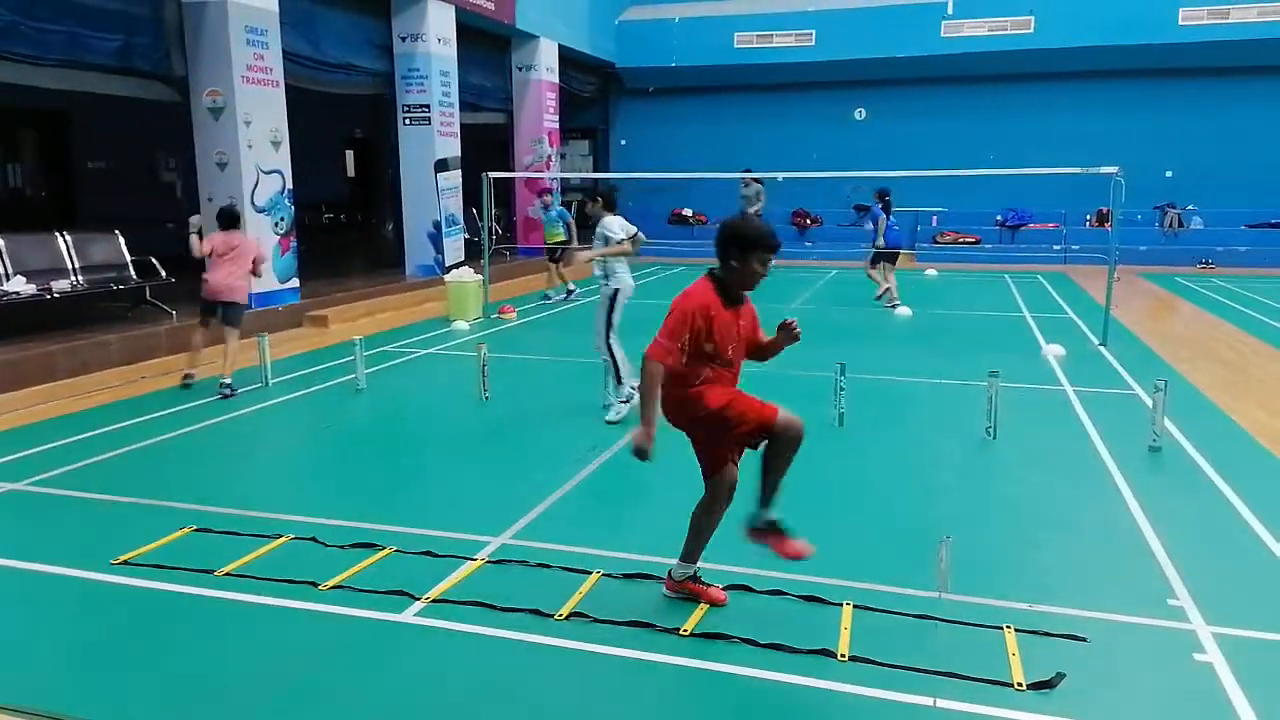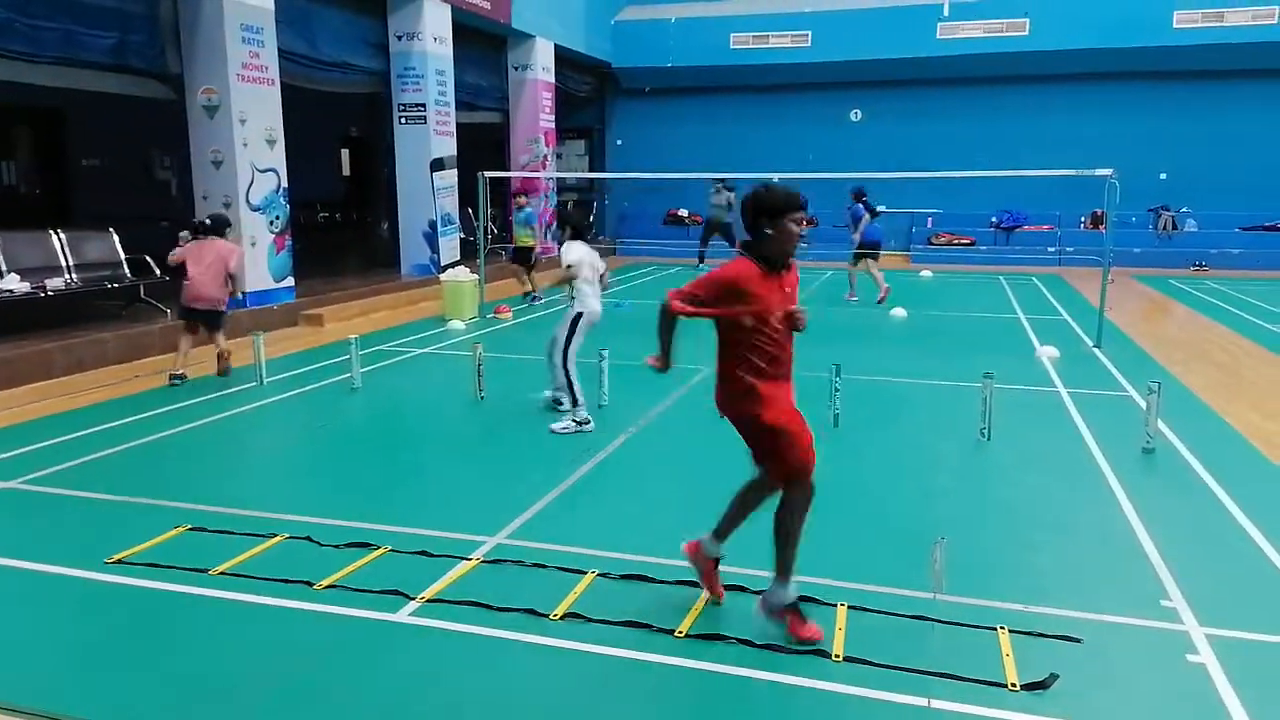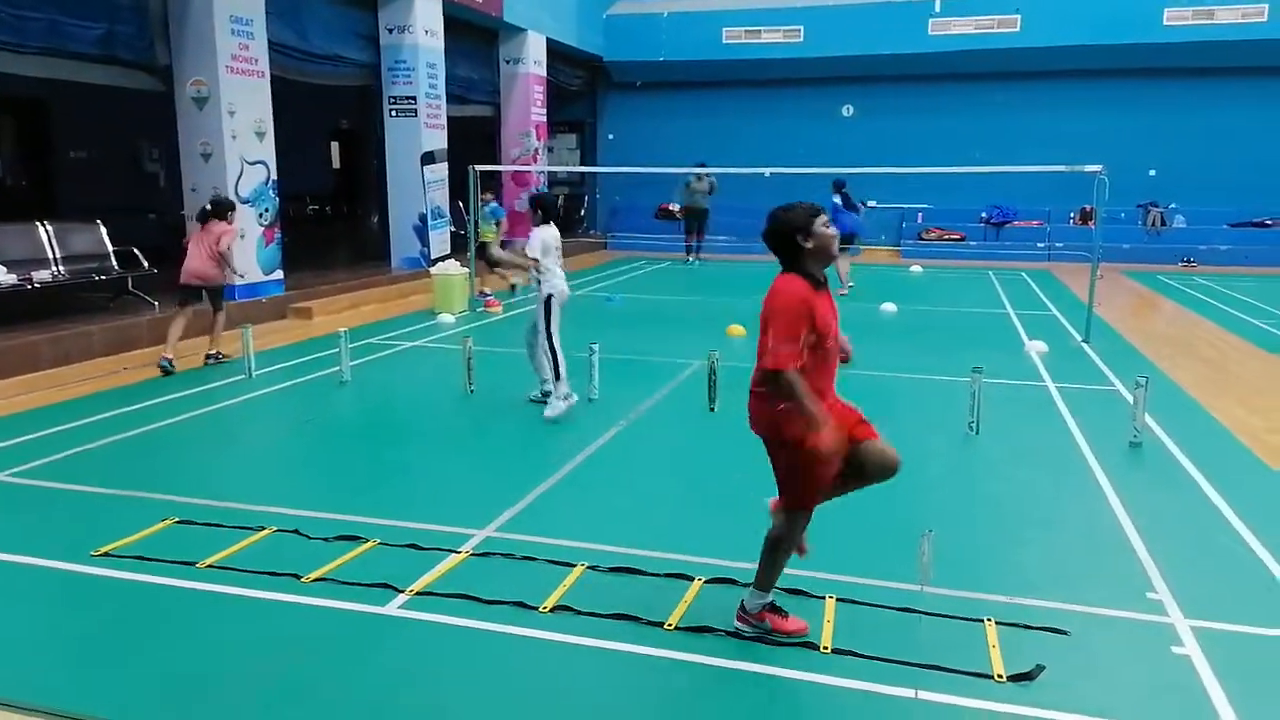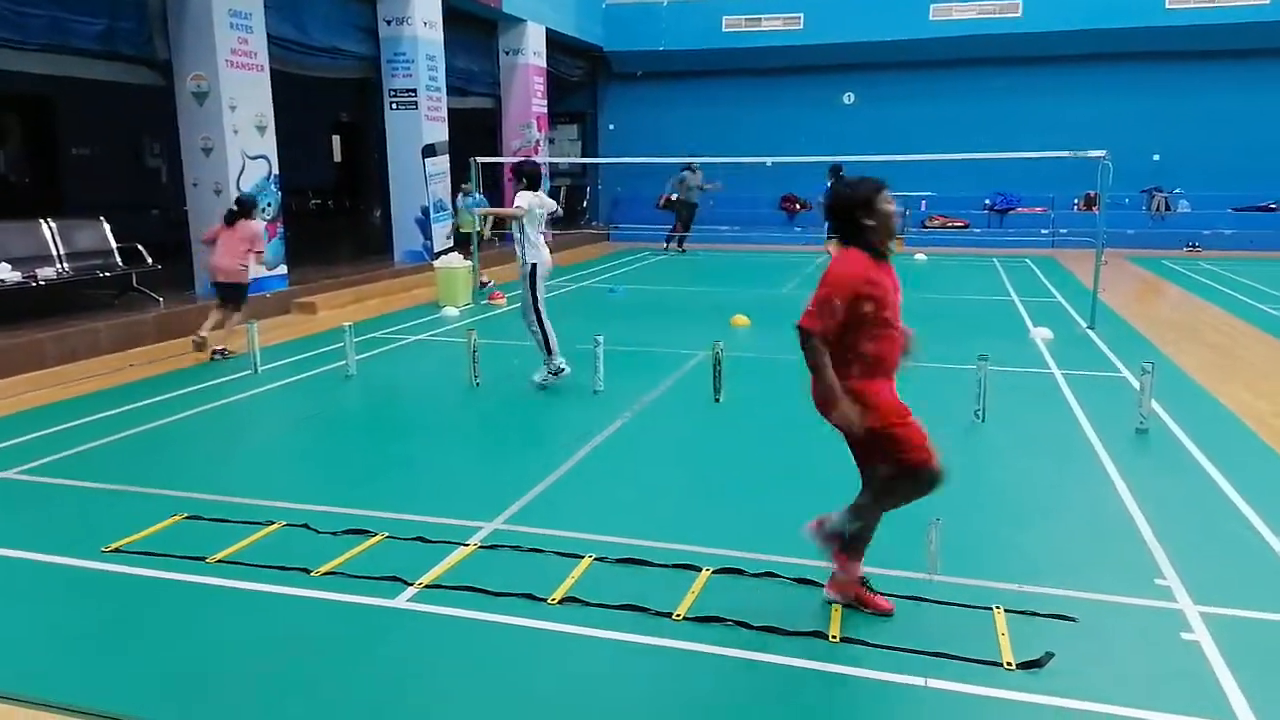
dt=0.2s
person 1, frame 1
left shoulder: (741, 302)
right shoulder: (697, 303)
left elbow: (755, 351)
right elbow: (655, 363)
left wrist: (781, 339)
right wrist: (646, 427)
left hip: (718, 396)
right hip: (696, 399)
left knee: (724, 486)
right knee: (790, 428)
left ankle: (683, 574)
right ankle: (764, 520)
person 1, frame 2
left shoulder: (787, 271)
right shoulder: (735, 276)
right elbow: (673, 304)
left wrist: (797, 318)
right wrist: (665, 356)
left hip: (775, 389)
right hip: (752, 393)
left knee: (773, 479)
right knee: (801, 482)
left ankle: (707, 550)
right ankle: (781, 597)
person 1, frame 3
left shoulder: (815, 285)
right shoulder: (791, 295)
right elbow: (779, 370)
left wrist: (836, 339)
right wrist: (819, 426)
left hip: (823, 406)
right hip: (790, 415)
left knee: (884, 462)
right knee: (800, 510)
left ankle: (789, 505)
right ankle: (755, 608)
person 1, frame 4
left shoulder: (877, 261)
right shoulder: (850, 267)
right elbow: (811, 331)
left wrist: (900, 331)
right wrist: (837, 400)
left hip: (874, 385)
right hip: (855, 391)
left knee: (881, 482)
right knee: (928, 472)
left ankle: (847, 578)
right ankle: (841, 527)
person 2, frame 1
left shoulder: (608, 223)
right shoulder: (618, 221)
left elbow: (626, 248)
right elbow: (639, 239)
left wrist: (593, 253)
left hip: (615, 286)
right hip: (614, 285)
left knee: (605, 341)
right knee: (608, 339)
left ankle: (622, 396)
right ankle: (629, 386)
person 2, frame 2
left shoulder: (569, 248)
right shoulder: (590, 252)
left elbow: (571, 273)
right elbow: (604, 283)
left wrist: (556, 282)
left hip: (581, 309)
right hip: (591, 307)
left knee: (563, 361)
right knee: (554, 349)
left ankle: (581, 417)
right ankle: (560, 396)
person 2, frame 3
left shoulder: (537, 234)
right shoulder: (553, 230)
left elbow: (532, 265)
left hip: (550, 291)
right hip: (556, 288)
left knee: (547, 341)
right knee: (533, 341)
left ankle: (563, 394)
right ankle: (547, 389)
person 2, frame 4
left shoulder: (524, 196)
right shoulder: (541, 198)
left elbow: (516, 213)
right elbow: (557, 211)
left wrist: (488, 211)
left hip: (533, 261)
right hip: (536, 260)
left knee: (536, 315)
right knee: (529, 313)
left ankle: (556, 364)
right ankle: (550, 363)
person 3, frame 1
left shoulder: (215, 238)
right shoulder: (251, 244)
left elbow: (198, 253)
right elbow: (258, 273)
left wrist: (193, 231)
left hip: (212, 288)
right hip: (237, 293)
left knee: (202, 326)
right knee: (231, 337)
left ankle: (189, 373)
right ankle: (226, 381)
person 3, frame 2
left shoulder: (193, 245)
right shoulder: (232, 249)
left elbow: (171, 261)
right elbow: (232, 271)
left wrist: (180, 244)
right wrist: (235, 290)
left hip: (192, 295)
right hip: (215, 298)
left knee: (189, 332)
right knee: (217, 332)
left ankle: (177, 372)
right ankle: (223, 350)
person 3, frame 3
left shoulder: (201, 227)
right shoulder: (228, 230)
left elbow: (187, 243)
right elbow: (222, 248)
right wrist: (233, 268)
left hip: (189, 274)
right hip: (213, 276)
left knee: (182, 315)
right knee: (219, 310)
left ankle: (167, 357)
right ankle: (212, 352)
person 3, frame 4
left shoulder: (225, 225)
right shoulder: (255, 229)
left elbow: (205, 239)
right elbow: (259, 258)
right wrist: (265, 263)
left hip: (218, 270)
right hip: (237, 273)
left knee: (223, 306)
right knee: (237, 309)
left ankle: (202, 333)
right ankle: (220, 348)
